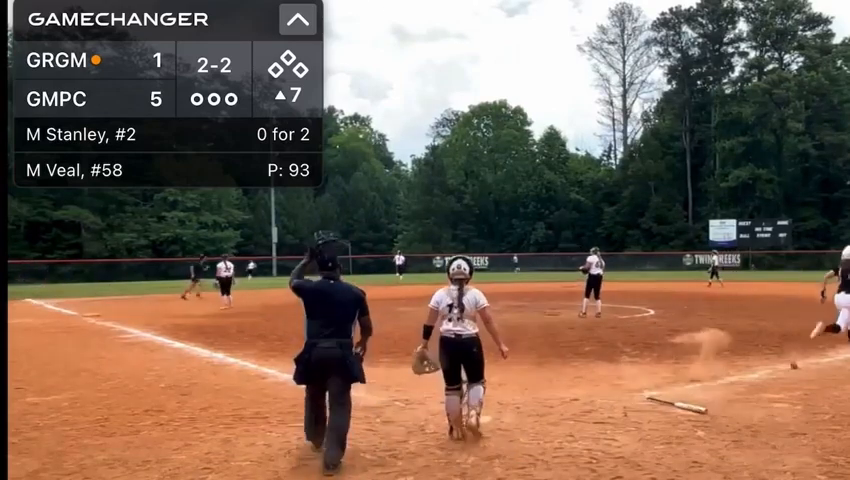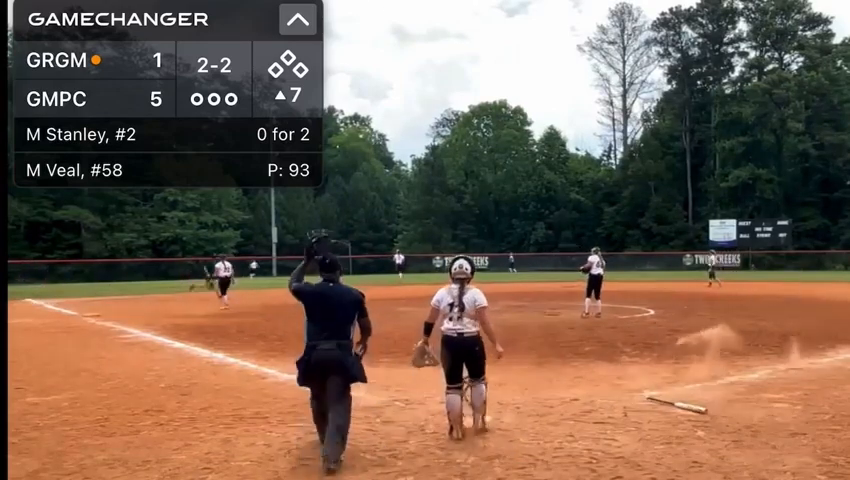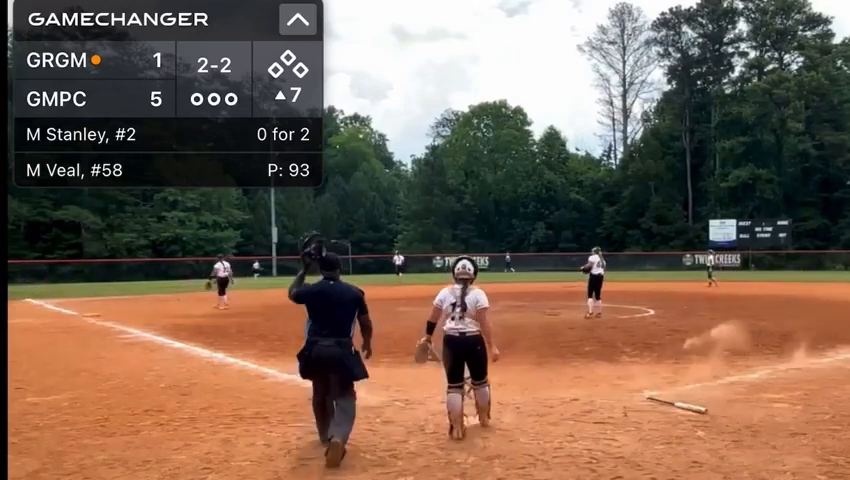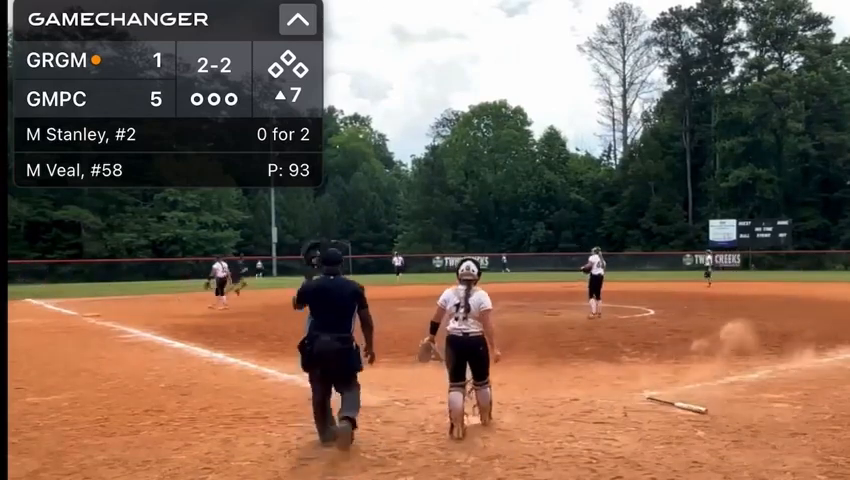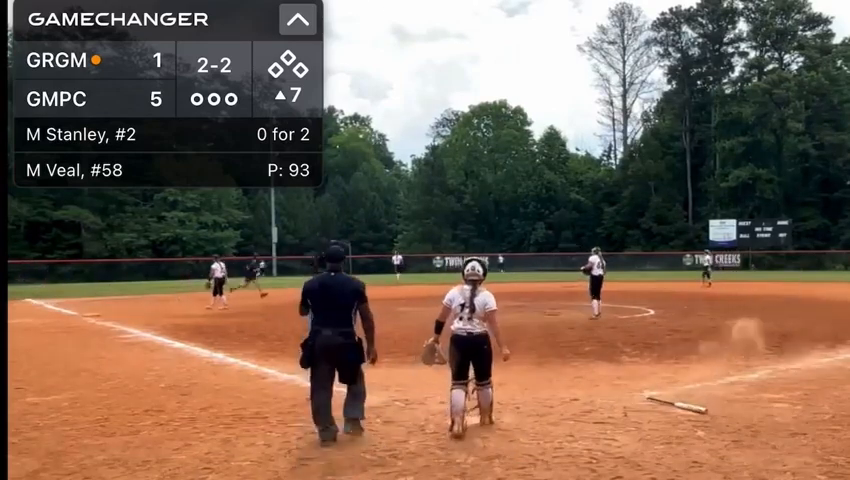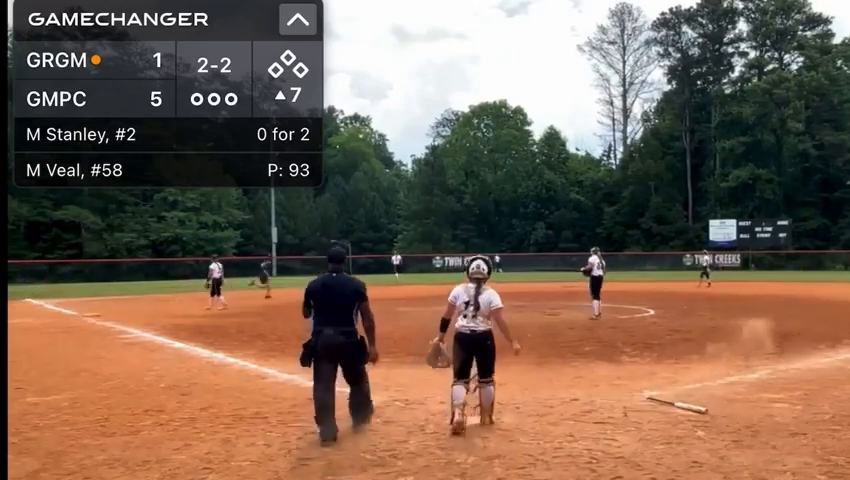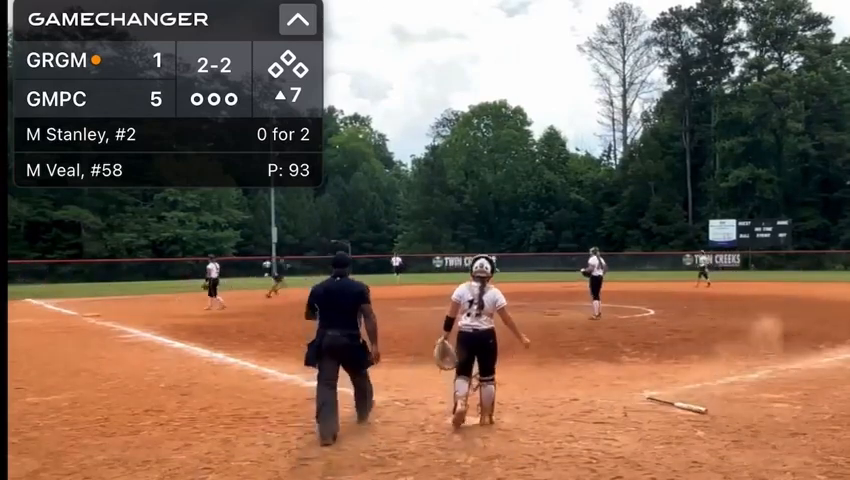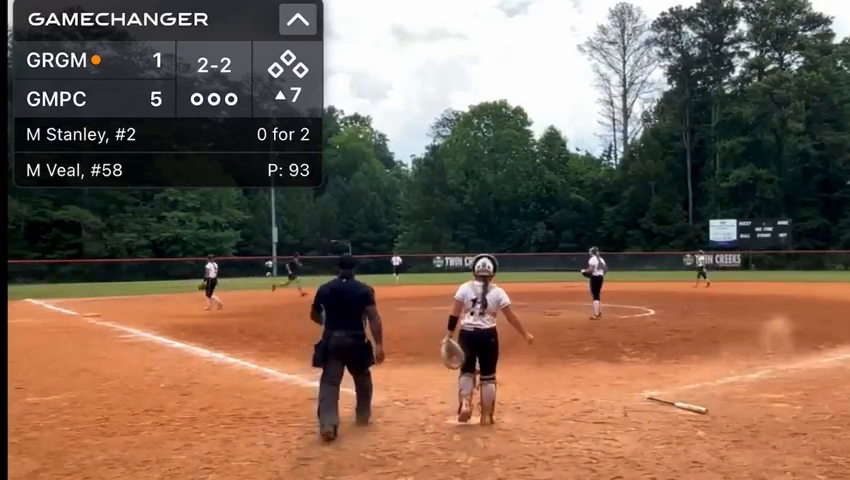
dt=0.1s
person 1, frame 1
left shoulder: (309, 289)
right shoulder: (355, 293)
left elbow: (293, 280)
right elbow: (367, 327)
left wrist: (307, 259)
right wrist: (363, 342)
left hip: (314, 353)
right hip: (342, 354)
left knee: (315, 398)
right knee: (339, 405)
left ankle: (316, 440)
right ankle: (332, 459)
person 1, frame 2
left shoulder: (309, 291)
right shoulder: (354, 295)
left elbow: (293, 284)
right elbow: (366, 327)
left wrist: (305, 261)
right wrist: (363, 341)
left hip: (315, 354)
right hip: (341, 355)
left knee: (318, 399)
right knee: (339, 405)
left ankle: (325, 437)
right ankle: (332, 457)
person 1, frame 3
left shoulder: (310, 291)
right shoulder: (354, 293)
left elbow: (292, 293)
right elbow: (366, 325)
left wrist: (304, 269)
right wrist: (367, 344)
left hip: (315, 350)
right hip: (342, 352)
left knee: (320, 396)
right knee: (344, 398)
left ankle: (327, 436)
right ankle: (337, 437)
person 1, frame 4
left shoulder: (309, 287)
right shoulder: (354, 288)
left elbow: (296, 304)
right elbow: (366, 321)
right wrist: (369, 345)
left hip: (316, 345)
right hip: (342, 345)
left knee: (320, 391)
right knee: (349, 388)
left ankle: (326, 433)
right ankle: (345, 422)
person 1, frame 5
left shoulder: (311, 284)
right shoulder: (355, 284)
left elbow: (303, 311)
right elbow: (367, 317)
right wrist: (371, 345)
left hip: (318, 340)
right hip: (345, 340)
left knee: (320, 387)
right knee: (355, 380)
left ankle: (326, 432)
right ankle: (353, 421)
person 1, frame 6
left shoulder: (313, 285)
right shoulder: (355, 285)
left elbow: (306, 314)
right elbow: (367, 315)
right wrist: (372, 345)
left hip: (321, 339)
right hip: (347, 339)
left knee: (323, 386)
right knee: (358, 379)
left ankle: (327, 432)
right ankle: (360, 417)
person 1, frame 7
left shoulder: (318, 289)
right shoulder: (359, 288)
left elbow: (309, 315)
right elbow: (369, 317)
right wrist: (374, 345)
left hip: (325, 341)
right hip: (350, 341)
left knee: (326, 385)
right knee: (360, 379)
left ankle: (327, 431)
right ankle: (363, 412)
person 1, frame 8
left shoulder: (324, 289)
right shoulder: (363, 290)
left elbow: (314, 316)
right elbow: (373, 317)
right wrist: (378, 345)
left hip: (331, 342)
right hip: (355, 342)
left knee: (328, 383)
right knee: (362, 379)
left ankle: (328, 426)
right ankle: (362, 416)
person 2, frame 1
left shoulder: (440, 294)
right shoulder: (475, 294)
left elbow: (429, 322)
right elbow: (488, 322)
left wrist: (424, 343)
right wrist: (500, 345)
left hip: (448, 343)
right hip: (470, 343)
left knee: (452, 387)
right knee: (476, 381)
left ankle: (456, 428)
right ankle: (473, 416)
person 2, frame 2
left shoulder: (442, 293)
right shoulder: (476, 294)
left elbow: (431, 320)
right elbow: (485, 322)
left wrist: (425, 339)
right wrist: (495, 344)
left hip: (449, 342)
right hip: (471, 341)
left knee: (453, 386)
right knee: (478, 380)
left ankle: (456, 428)
right ankle: (478, 419)
person 2, frame 3
left shoulder: (445, 293)
right shoulder: (478, 294)
left elbow: (433, 319)
right elbow: (484, 323)
left wrist: (427, 337)
right wrist: (492, 347)
left hip: (451, 342)
right hip: (473, 341)
left knee: (454, 385)
right knee: (480, 381)
left ankle: (456, 428)
right ankle: (484, 417)
person 2, frame 4
left shoulder: (449, 293)
right shoulder: (481, 295)
left elbow: (437, 318)
right elbow: (487, 324)
left wrist: (431, 336)
right wrist: (494, 348)
left hip: (454, 341)
right hip: (476, 342)
left knee: (456, 385)
right knee: (482, 381)
left ankle: (457, 427)
right ankle: (485, 417)
person 2, frame 5
left shoulder: (454, 293)
right shoulder: (487, 296)
left elbow: (442, 318)
right elbow: (493, 324)
left wrist: (436, 337)
right wrist: (502, 347)
left hip: (458, 341)
right hip: (480, 341)
left knee: (458, 383)
right knee: (484, 381)
left ankle: (457, 424)
right ankle: (485, 417)
person 2, frame 6
left shoulder: (458, 290)
right shoulder: (491, 294)
left elbow: (446, 316)
right elbow: (500, 322)
left wrist: (440, 336)
right wrist: (513, 342)
left hip: (462, 338)
right hip: (484, 338)
left knee: (460, 378)
right knee: (486, 379)
left ankle: (458, 415)
right ankle: (486, 417)
person 2, frame 7
left shoulder: (462, 289)
right shoulder: (495, 293)
left elbow: (451, 315)
right elbow: (507, 319)
left wrist: (445, 335)
right wrist: (521, 337)
left hip: (465, 336)
right hip: (486, 337)
left knee: (462, 374)
right knee: (487, 377)
left ankle: (460, 405)
right ankle: (486, 416)
person 2, frame 8
left shoulder: (465, 288)
right shoulder: (497, 292)
left elbow: (454, 314)
right elbow: (511, 317)
left wrist: (449, 335)
right wrist: (525, 334)
left hip: (467, 335)
right hip: (488, 336)
left knee: (466, 372)
right knee: (488, 376)
left ankle: (465, 405)
right ankle: (486, 415)
